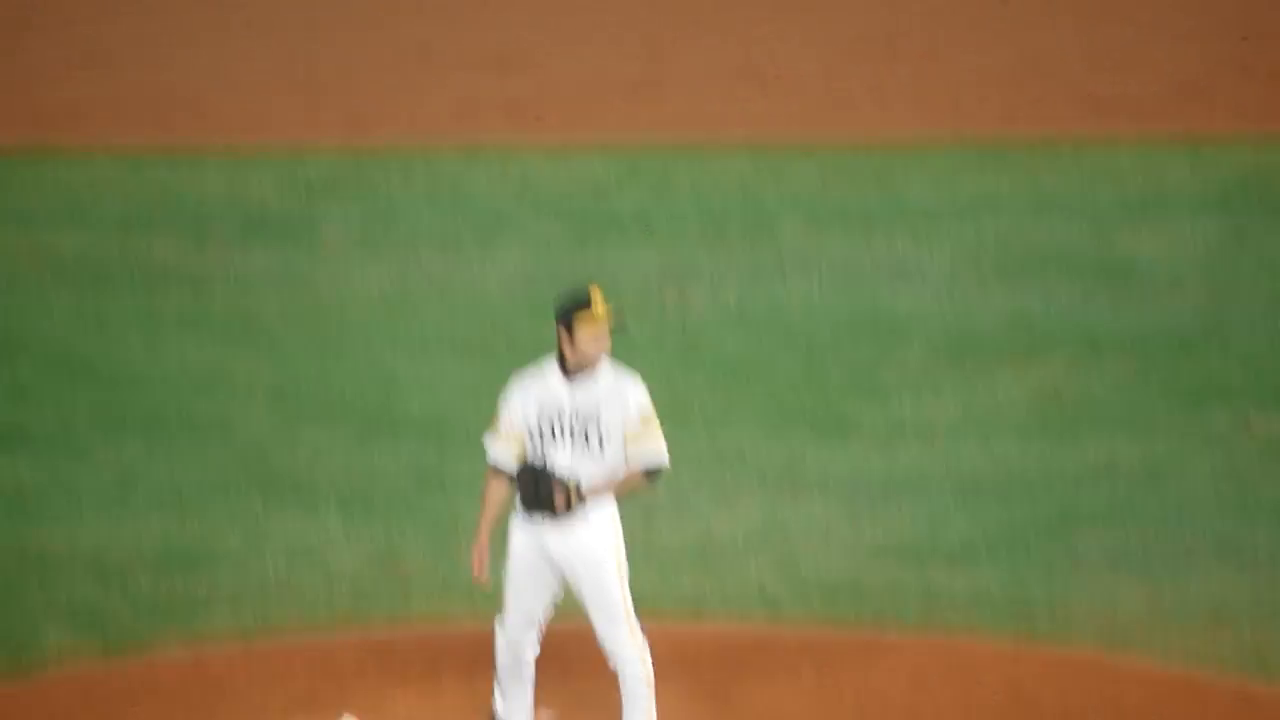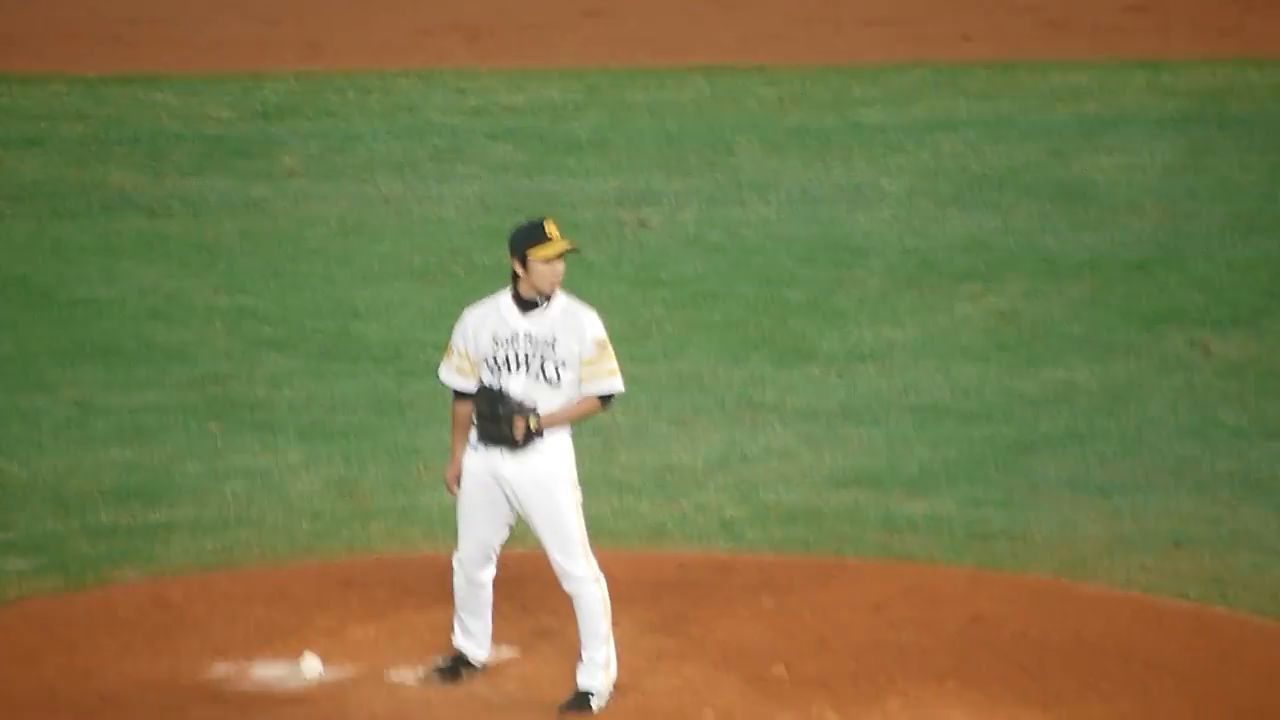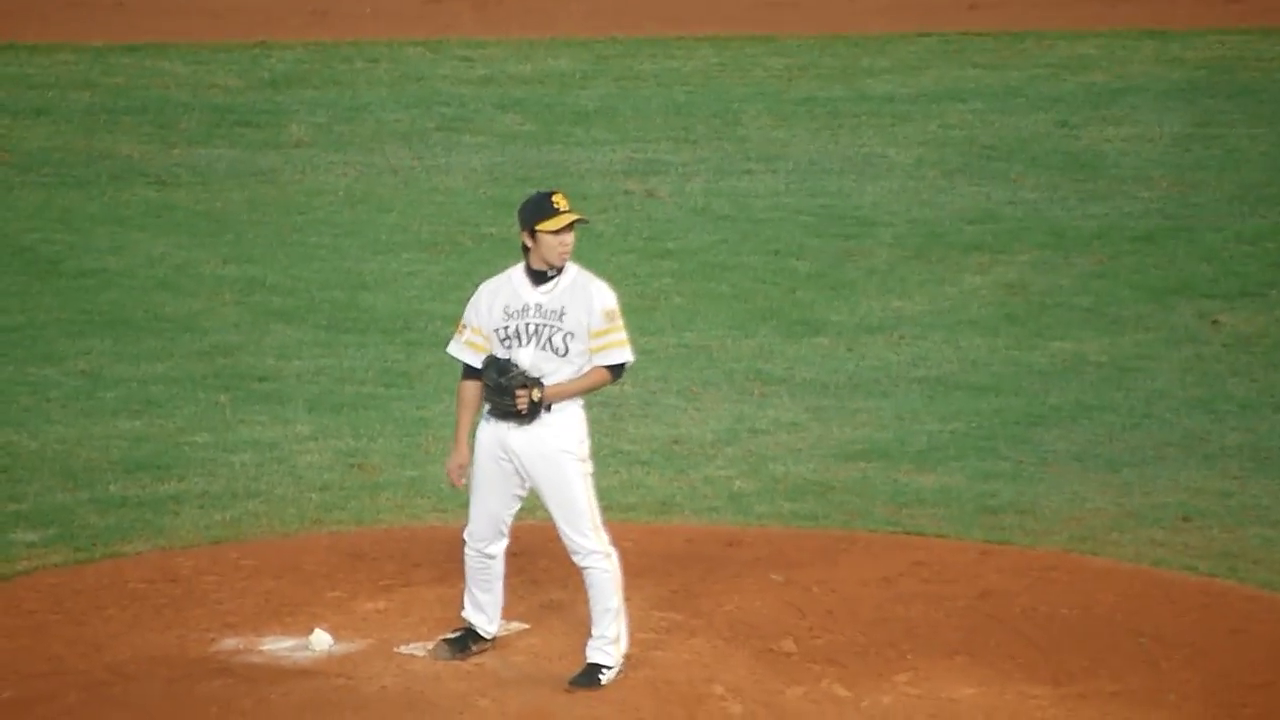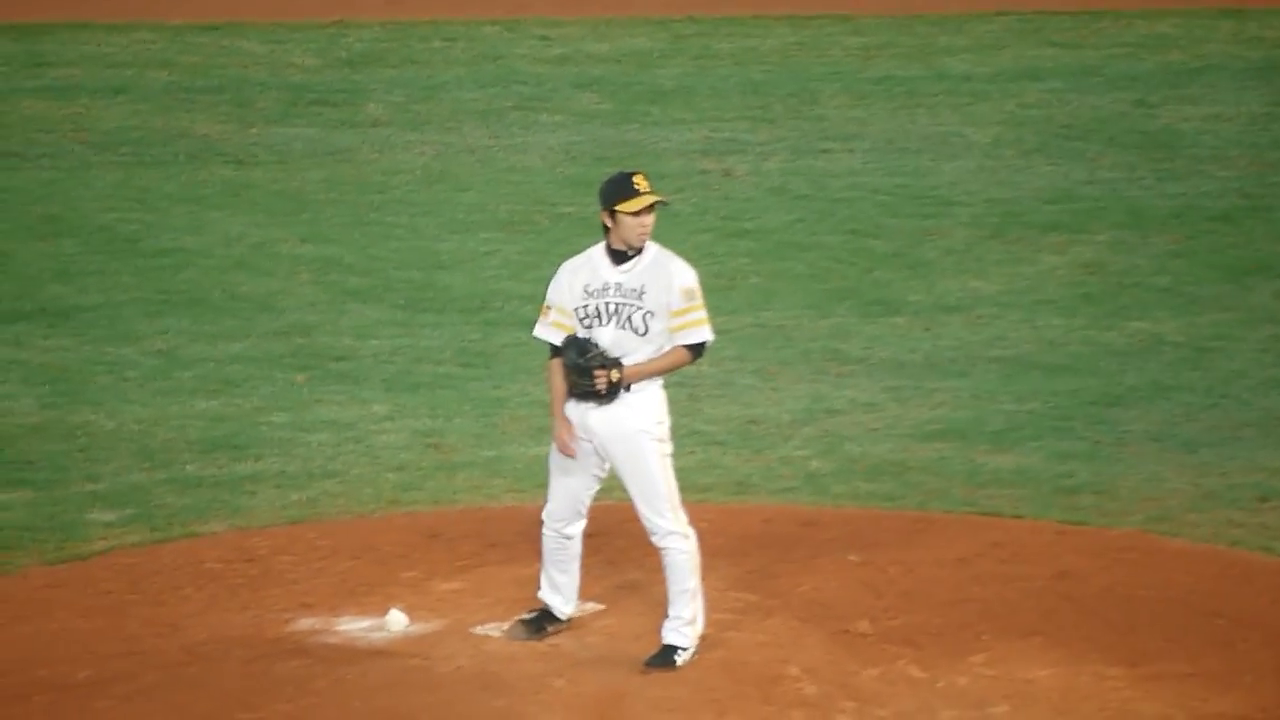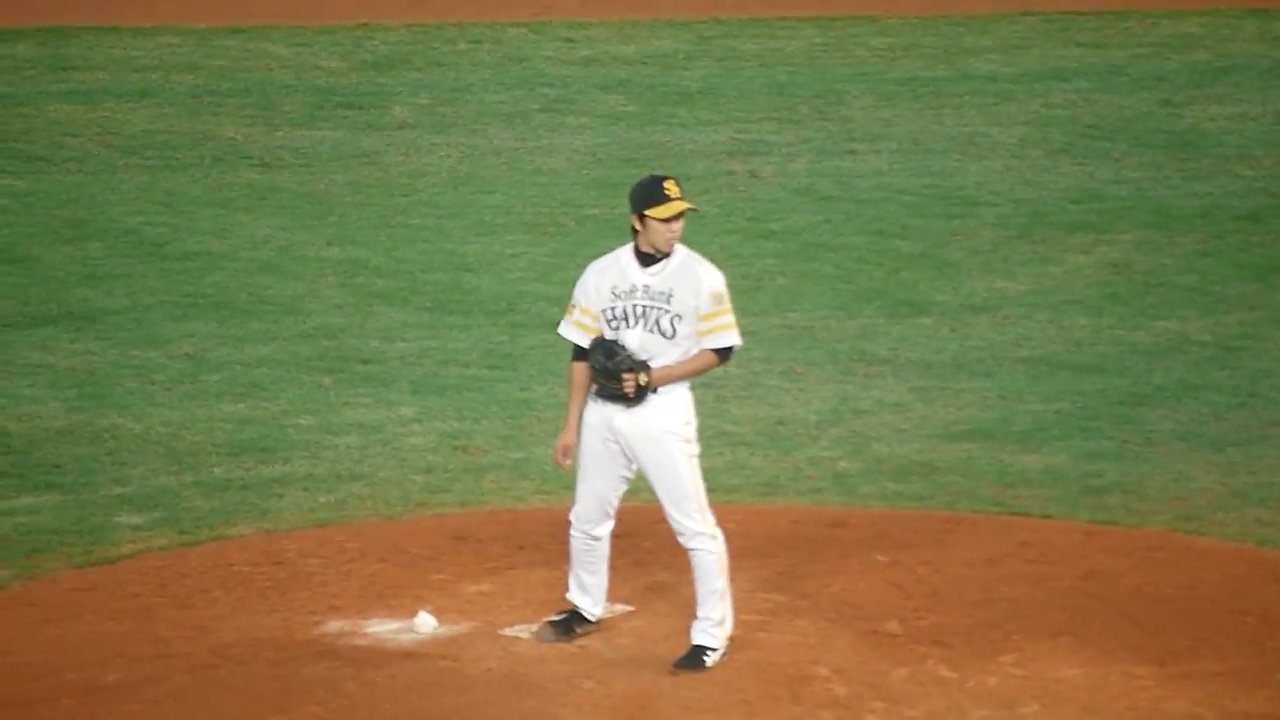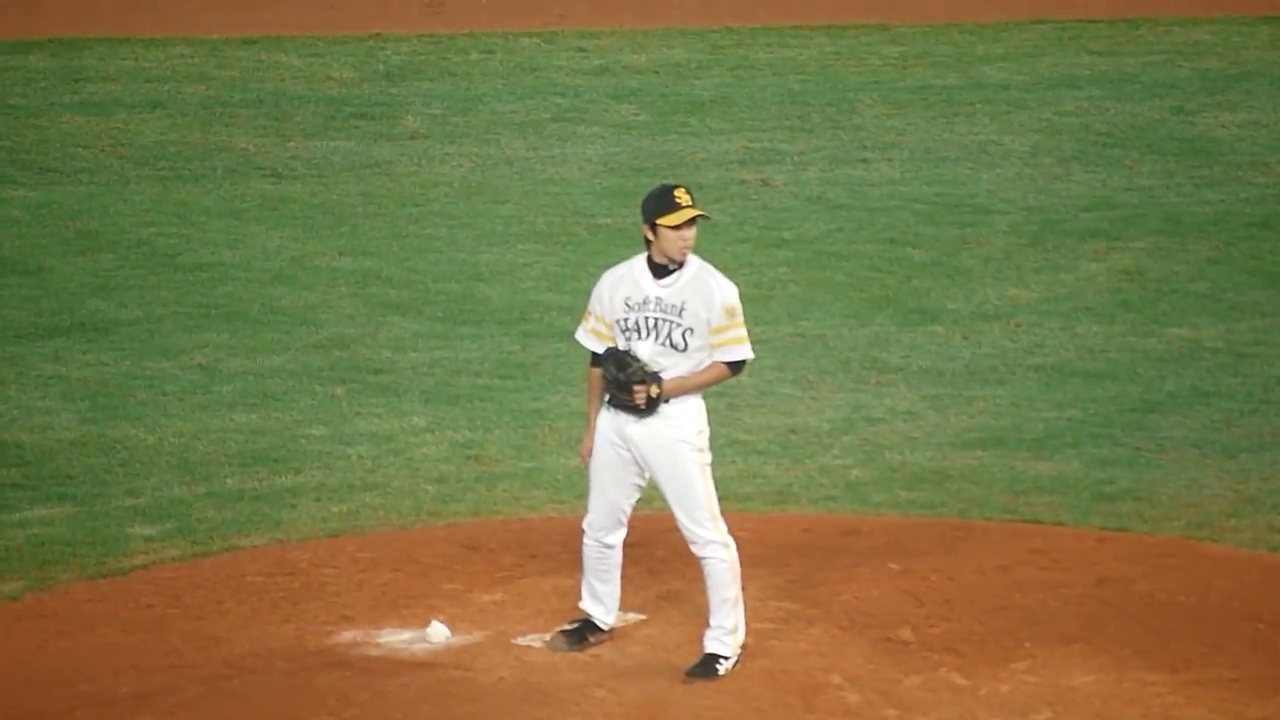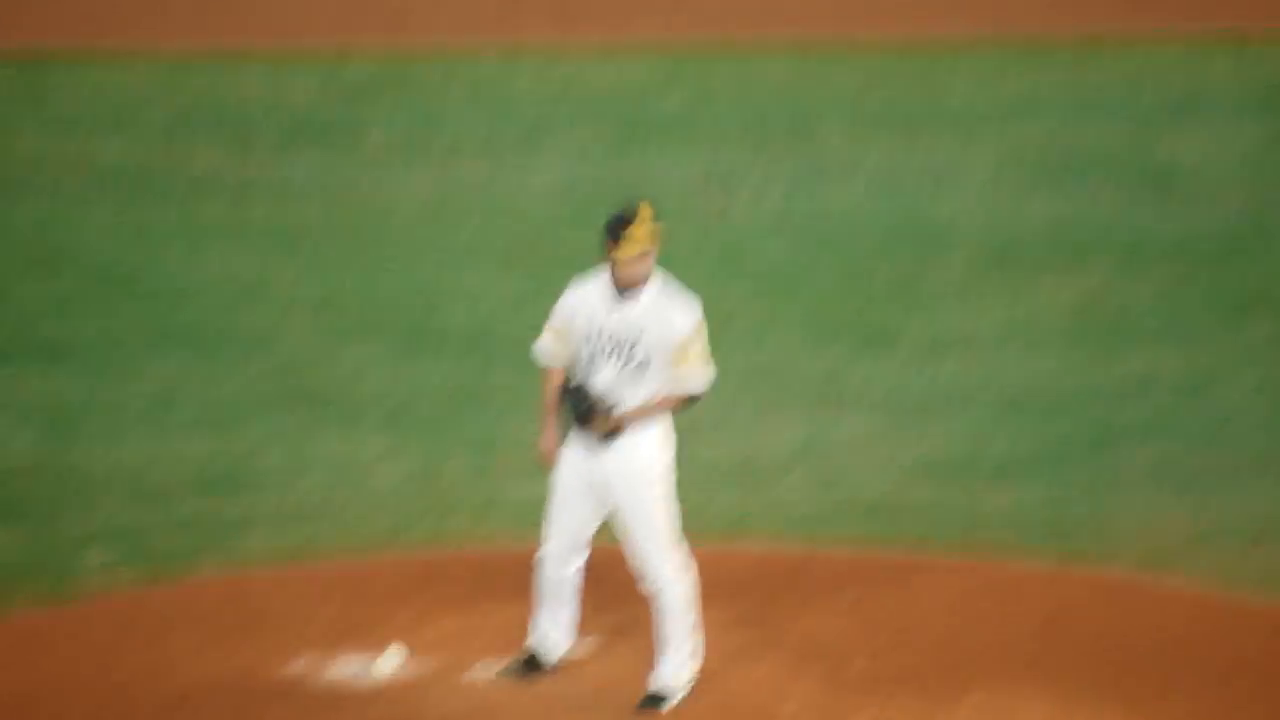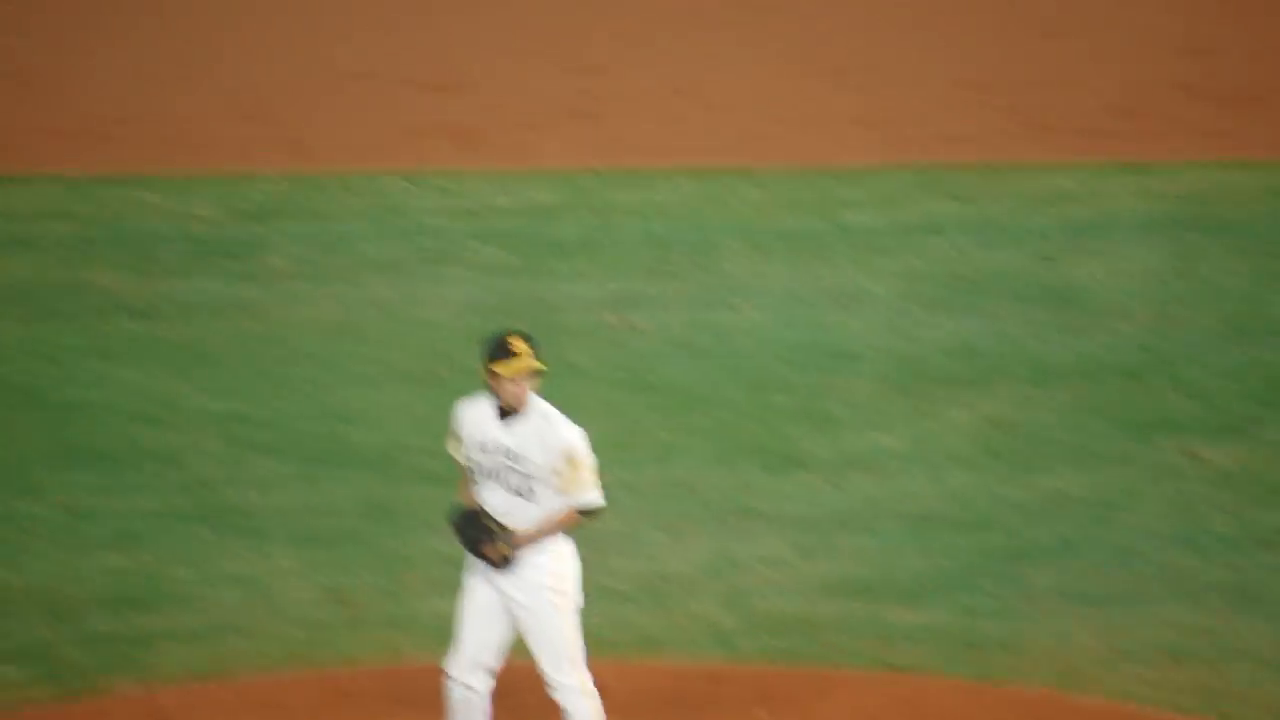
dt=0.3s
person 1, frame 1
left shoulder: (627, 392)
right shoulder: (525, 391)
left elbow: (648, 466)
right elbow: (503, 468)
left wrist: (584, 494)
right wrist: (483, 537)
left hip: (592, 532)
right hip: (531, 531)
left knee: (622, 643)
right knee: (514, 635)
person 1, frame 2
left shoulder: (580, 320)
right shoulder: (478, 319)
left elbow: (601, 395)
right elbow: (464, 392)
left wrist: (541, 422)
right wrist: (456, 457)
left hip: (545, 459)
right hip: (484, 458)
left knee: (577, 569)
right knee: (471, 562)
left ankle: (597, 676)
right ankle: (471, 651)
person 1, frame 3
left shoulder: (593, 293)
right shoulder: (492, 292)
left elbow: (611, 367)
right elbow: (472, 372)
left wrist: (548, 394)
right wrist: (461, 444)
left hip: (557, 431)
right hip: (497, 430)
left knee: (589, 542)
right knee: (481, 536)
left ankle: (607, 650)
right ankle: (481, 626)
person 1, frame 4
left shoulder: (673, 272)
right shoulder: (574, 272)
left elbow: (691, 347)
right elbow: (557, 352)
left wrist: (626, 373)
right wrist: (559, 418)
left hip: (637, 409)
right hip: (580, 409)
left knee: (666, 524)
right knee: (560, 516)
left ankle: (682, 631)
right ankle: (556, 606)
person 1, frame 5
left shoulder: (702, 275)
right shoulder: (600, 273)
left elbow: (718, 350)
right elbow: (582, 352)
left wrist: (654, 376)
right wrist: (572, 423)
left hip: (664, 411)
right hip: (603, 411)
left knee: (695, 526)
right knee: (588, 518)
left ankle: (712, 632)
right ankle: (585, 609)
person 1, frame 6
left shoulder: (715, 287)
right shoulder: (614, 281)
left elbow: (731, 362)
right elbow: (598, 358)
left wrist: (665, 388)
right wrist: (591, 427)
left hip: (676, 421)
right hip: (616, 420)
left knee: (707, 534)
right knee: (600, 527)
left ankle: (724, 641)
right ankle: (598, 618)
person 1, frame 7
left shoulder: (677, 313)
right shoulder: (578, 300)
left elbow: (690, 387)
right elbow: (555, 361)
left wrist: (624, 417)
right wrist: (548, 424)
left hip: (637, 449)
right hip: (582, 445)
left knee: (662, 564)
right knee: (558, 552)
left ankle: (677, 671)
right ankle: (548, 646)
person 1, frame 8
left shoulder: (560, 432)
right shoulder: (469, 414)
left elbow: (584, 507)
left wrist: (519, 541)
right wrist: (469, 511)
left hip: (543, 563)
right hip: (488, 562)
left knee: (567, 675)
right knee: (466, 670)
